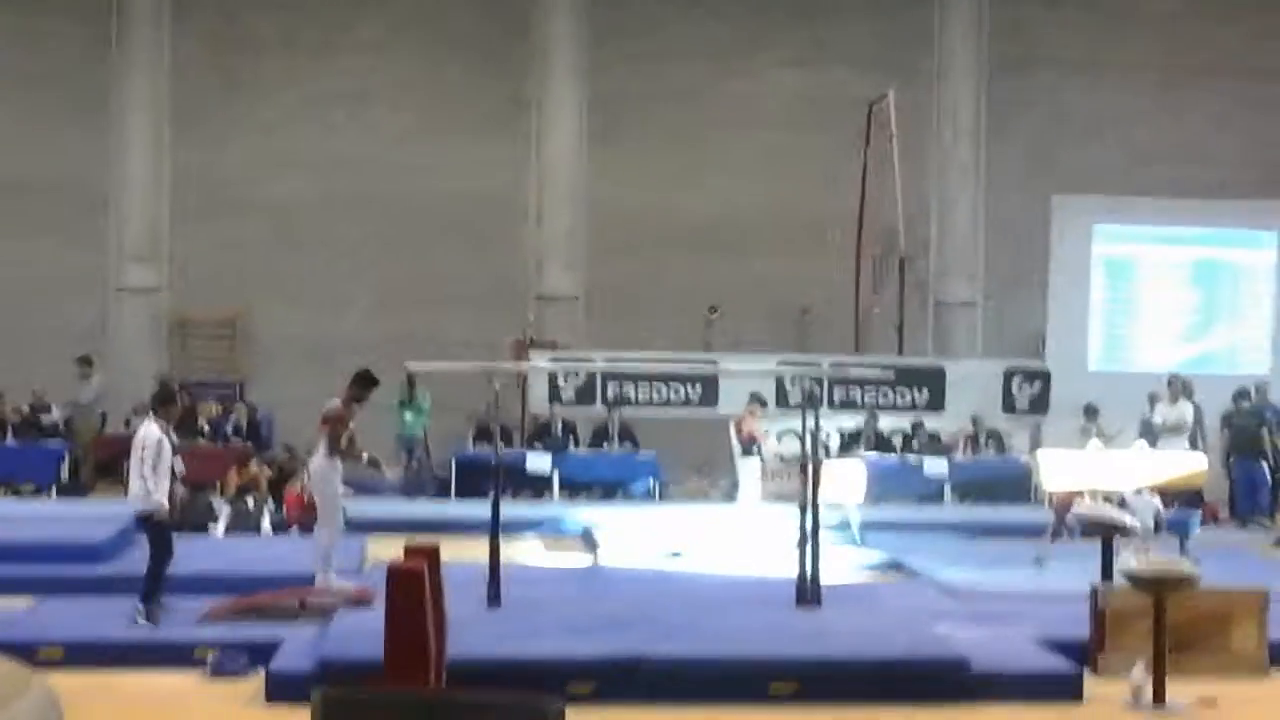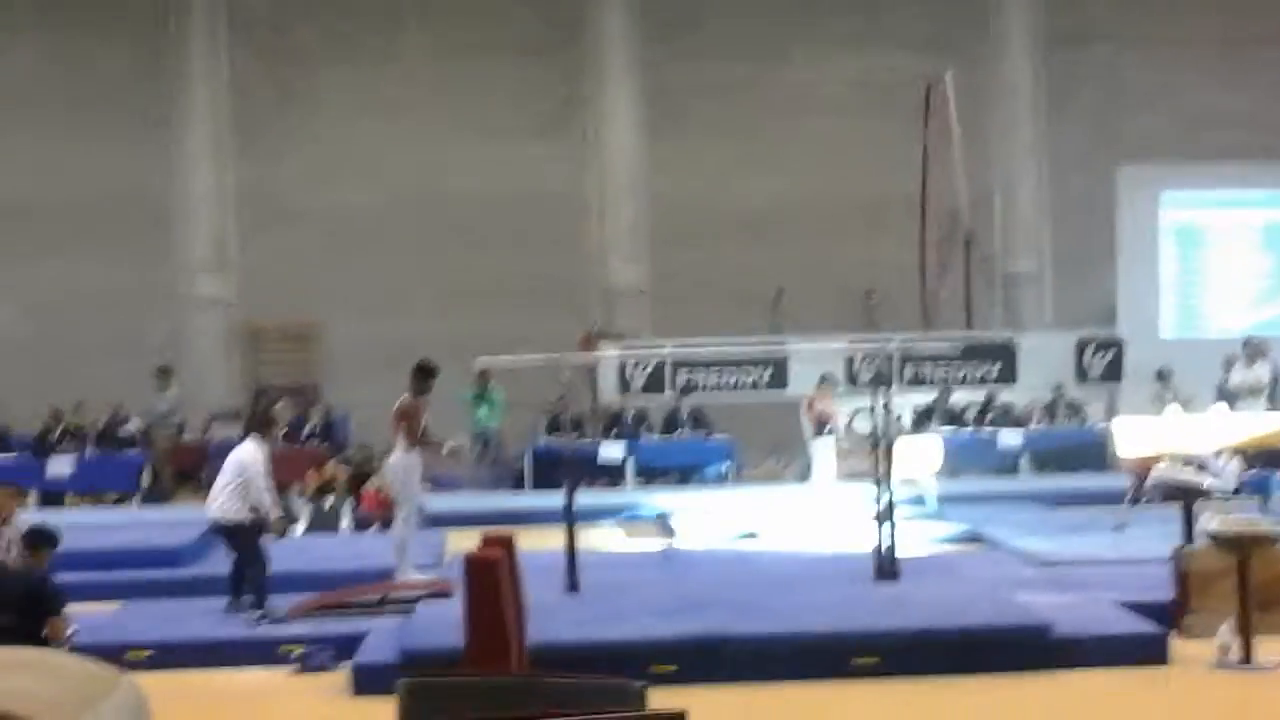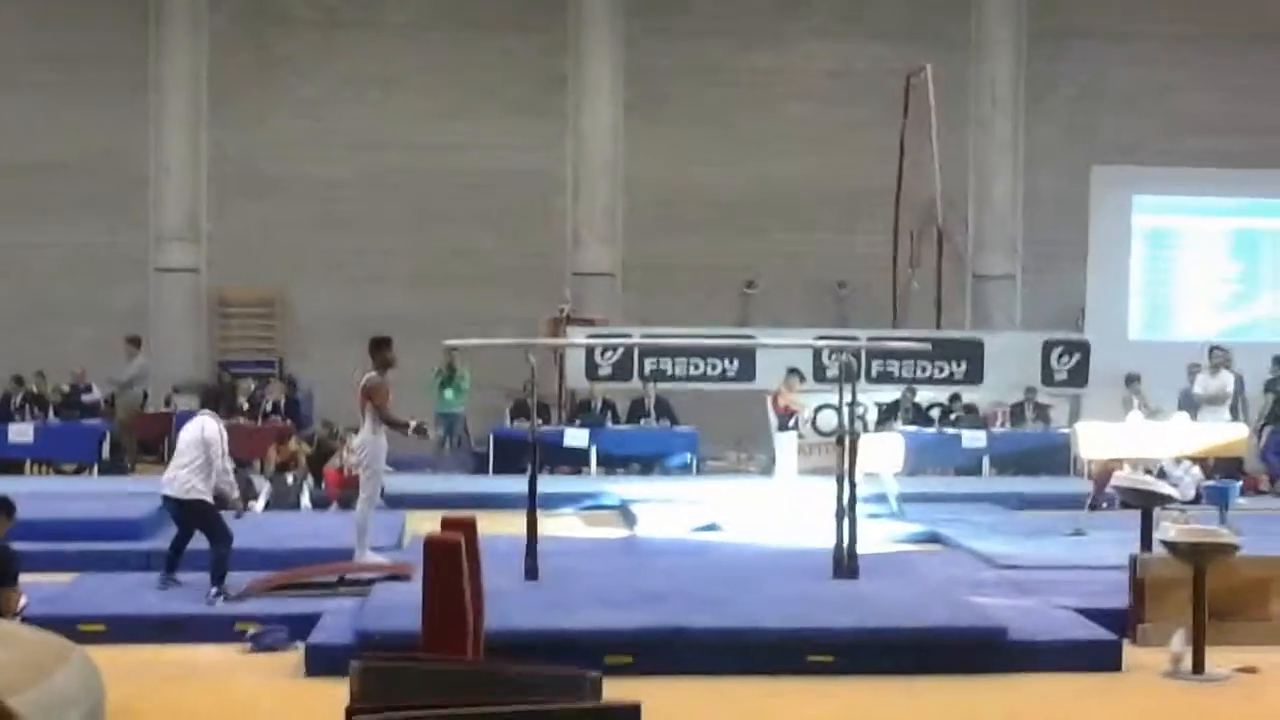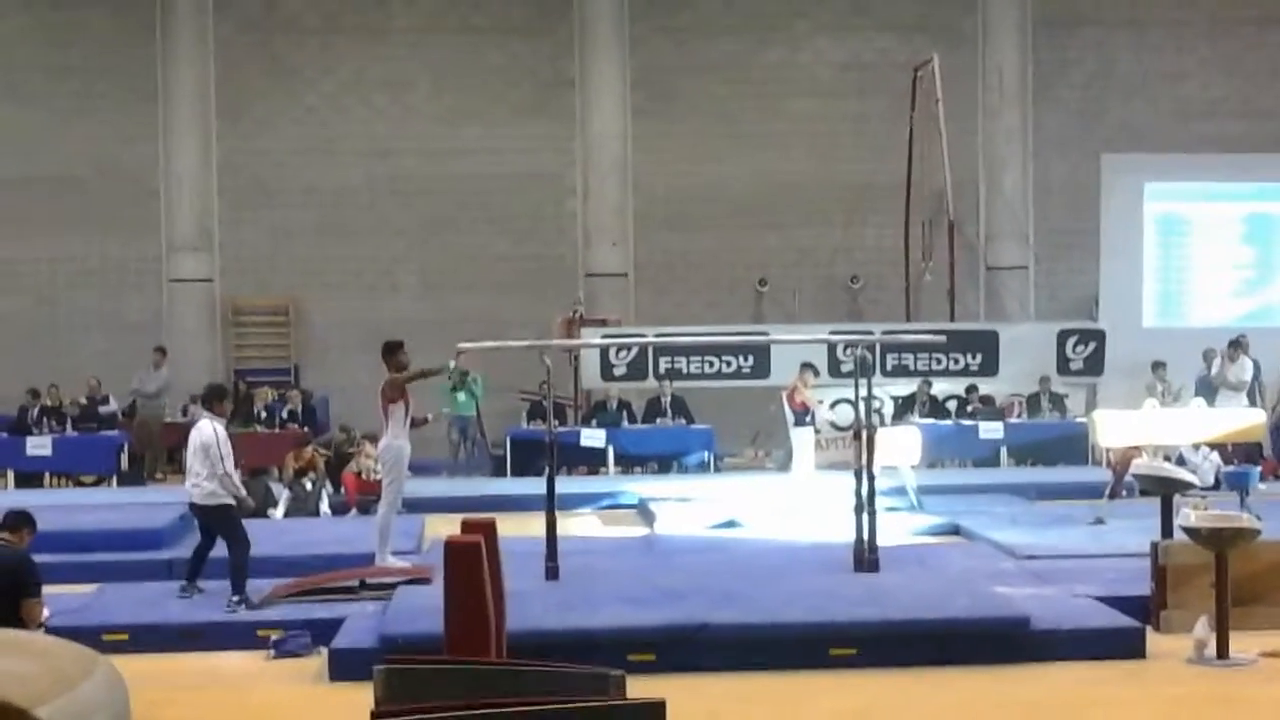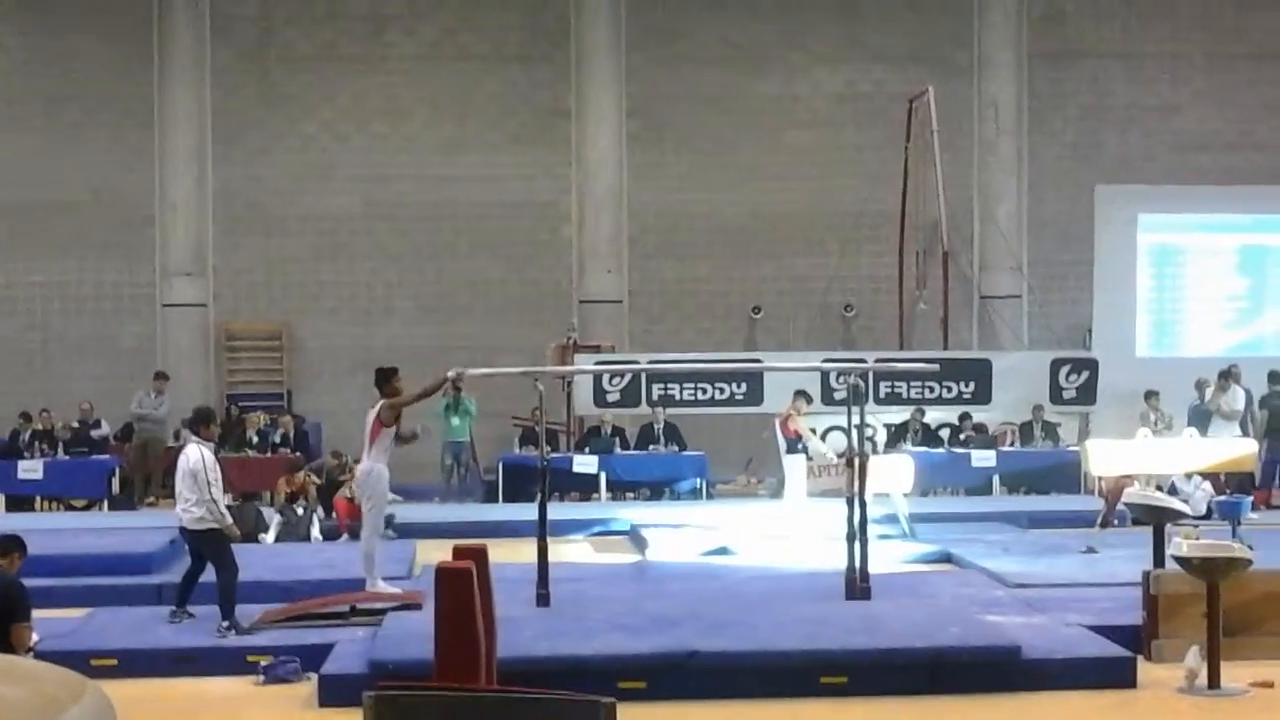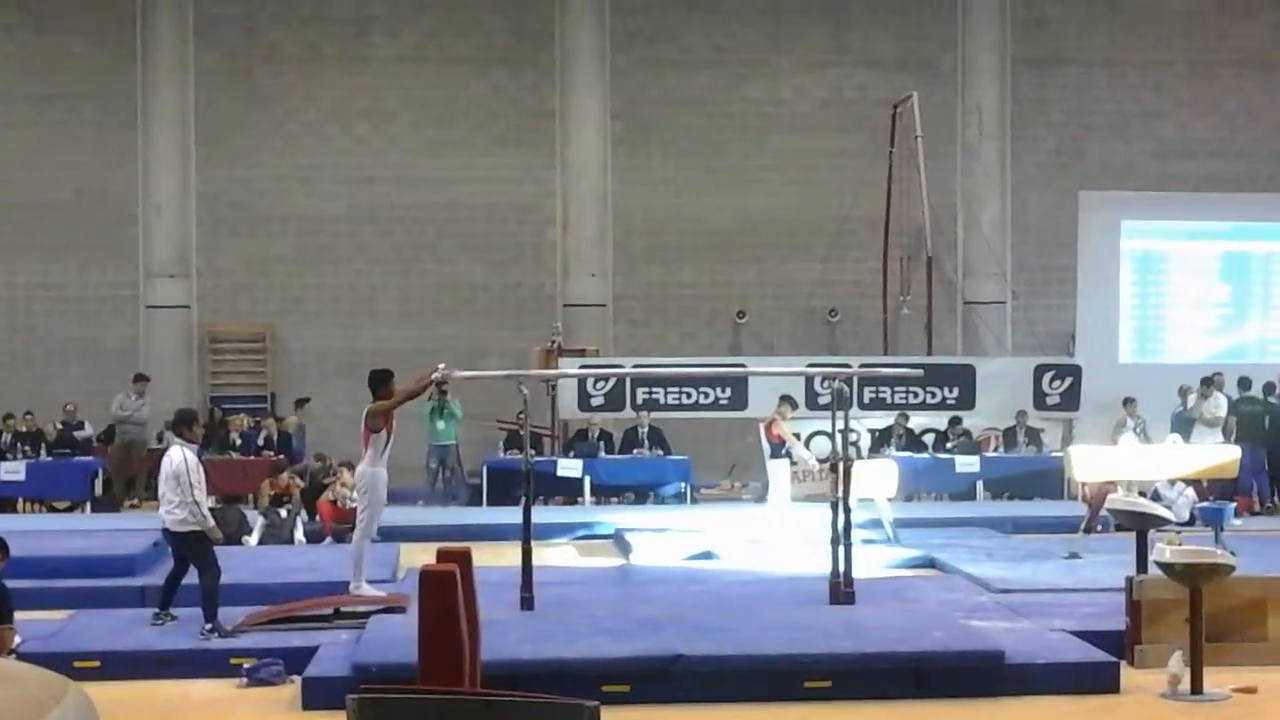
dt=0.5s
person 1, frame 1
left shoulder: (161, 430)
right shoulder: (152, 433)
right elbow: (146, 471)
left wrist: (163, 501)
right wrist: (158, 504)
left hip: (157, 502)
right hip: (151, 505)
left knee: (161, 551)
right knee: (161, 553)
left ankle: (151, 598)
right ankle: (144, 606)
person 1, frame 2
left shoulder: (244, 448)
right shoulder: (255, 452)
right elbow: (259, 490)
left wrist: (265, 516)
right wrist: (274, 517)
left hip: (218, 511)
right hip: (230, 514)
left knee: (244, 554)
right knee: (256, 560)
left ankle: (235, 599)
right ankle: (259, 611)
person 1, frame 3
left shoulder: (191, 424)
right shoulder: (214, 427)
right elbow: (222, 467)
left wrist: (222, 493)
right wrist: (234, 497)
left hip: (171, 491)
right hip: (191, 495)
left knee: (185, 531)
right knee: (222, 539)
left ankle: (167, 575)
right ankle: (216, 589)
person 1, frame 4
left shoulder: (198, 428)
right shoulder: (215, 430)
right elbow: (223, 471)
right wrist: (243, 496)
left hip: (199, 497)
right hip: (215, 499)
left knee: (207, 540)
right knee: (240, 544)
left ankle: (189, 584)
right ankle: (237, 598)
person 1, frame 5
left shoulder: (188, 452)
right shoulder: (203, 455)
right elbow: (211, 496)
left wrist: (223, 522)
right wrist: (229, 524)
left hip: (189, 521)
right hip: (204, 524)
left knee: (197, 565)
right knee: (228, 569)
left ankle: (179, 609)
right ankle: (227, 623)
person 1, frame 6
left shoulder: (171, 454)
right shoulder: (186, 457)
right elbow: (194, 498)
left wrist: (206, 524)
right wrist: (211, 526)
left hip: (172, 523)
right hip: (187, 525)
left knee: (180, 567)
right knee: (210, 571)
left ankle: (162, 612)
right ankle: (210, 625)
person 2, frame 1
left shoulder: (347, 410)
right shoulder: (337, 412)
left elbow: (349, 444)
right elbow: (334, 449)
left wrist: (365, 457)
right wrist: (364, 458)
left hip: (329, 468)
right hip: (325, 468)
left knee: (325, 523)
right knee: (332, 524)
left ankle: (324, 574)
right ankle: (325, 576)
person 2, frame 2
left shoulder: (415, 404)
right shoulder: (410, 406)
left elbow: (422, 436)
right elbow: (415, 440)
left hip: (409, 462)
right hip: (405, 463)
left knee: (406, 516)
right knee: (407, 517)
left ankle: (403, 567)
right ankle: (402, 570)
person 2, frame 3
left shoulder: (376, 380)
right shoulder: (376, 382)
left elbow: (384, 417)
right elbow: (384, 416)
left wrist: (409, 429)
right wrist: (411, 425)
left hip: (374, 441)
right hip: (371, 442)
left knee: (369, 498)
right knee: (367, 498)
left ankle: (363, 550)
right ankle: (361, 552)
person 2, frame 4
left shoulder: (397, 385)
right shoulder: (392, 382)
right elbow: (421, 373)
left wrist: (429, 418)
right wrist: (449, 367)
left hip: (397, 445)
right hip: (394, 446)
left knee: (391, 502)
right knee: (389, 502)
left ankle: (383, 554)
right ankle: (382, 556)
person 2, frame 5
left shoulder: (380, 409)
right shoulder: (391, 406)
left elbow: (399, 438)
right elbow: (422, 394)
left wrist: (417, 433)
right wrist: (449, 377)
left hip: (370, 469)
right hip: (374, 470)
left knee: (372, 527)
right knee: (373, 528)
left ankle: (372, 579)
right ankle: (373, 581)
person 2, frame 6
left shoulder: (383, 408)
right shoulder: (377, 410)
left elbow: (407, 391)
right elbow: (408, 395)
left wrist: (433, 374)
right wrist: (433, 378)
left hip: (375, 472)
right hip: (371, 473)
left knee: (366, 530)
right knee: (364, 530)
left ankle: (358, 581)
right ankle: (357, 584)
